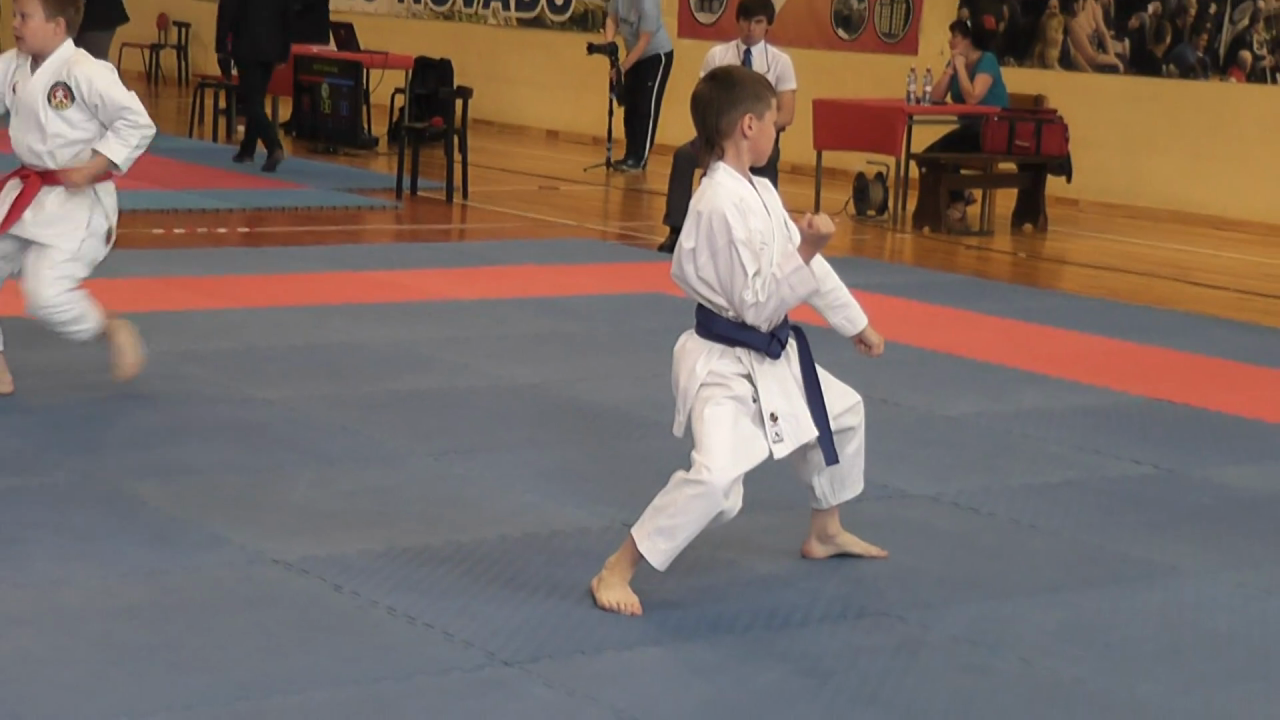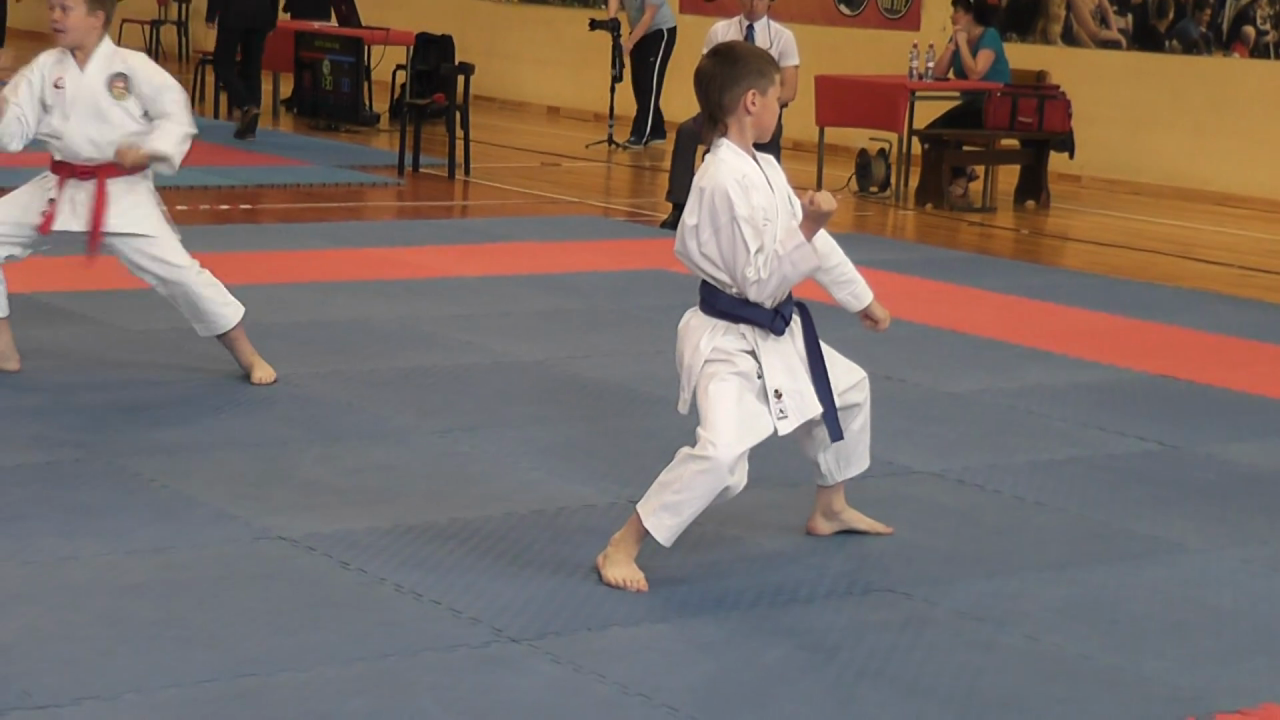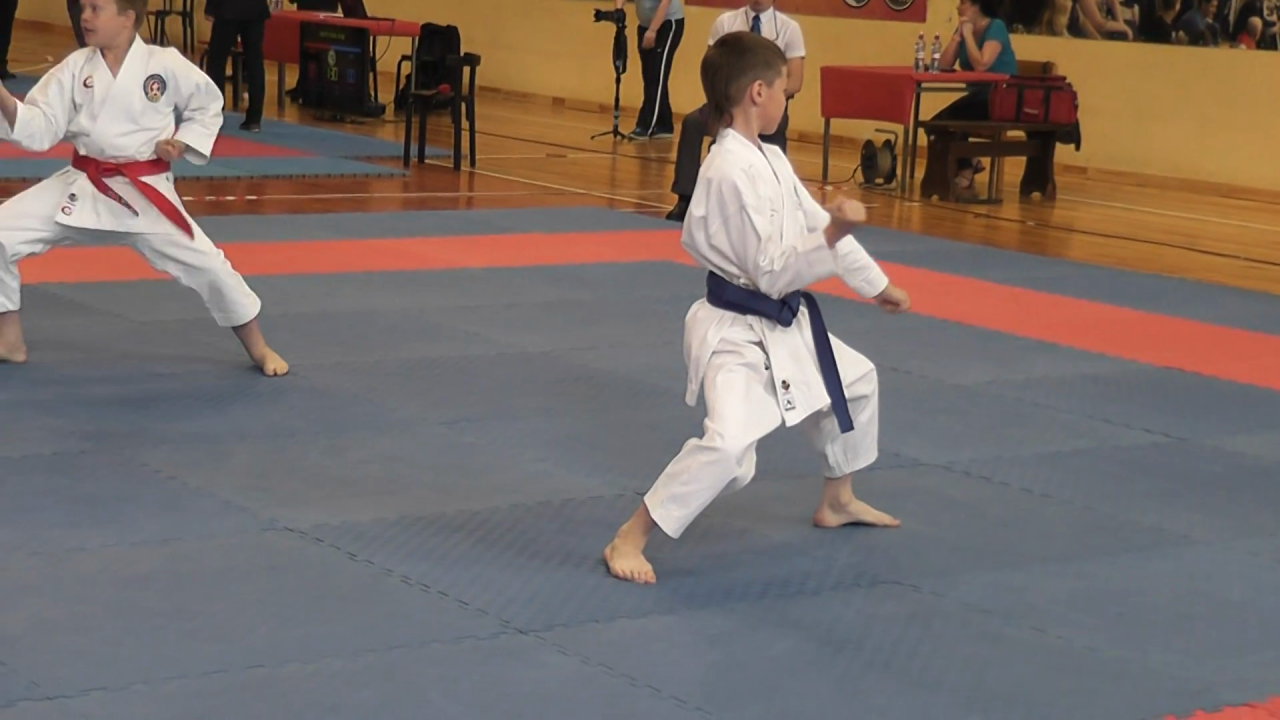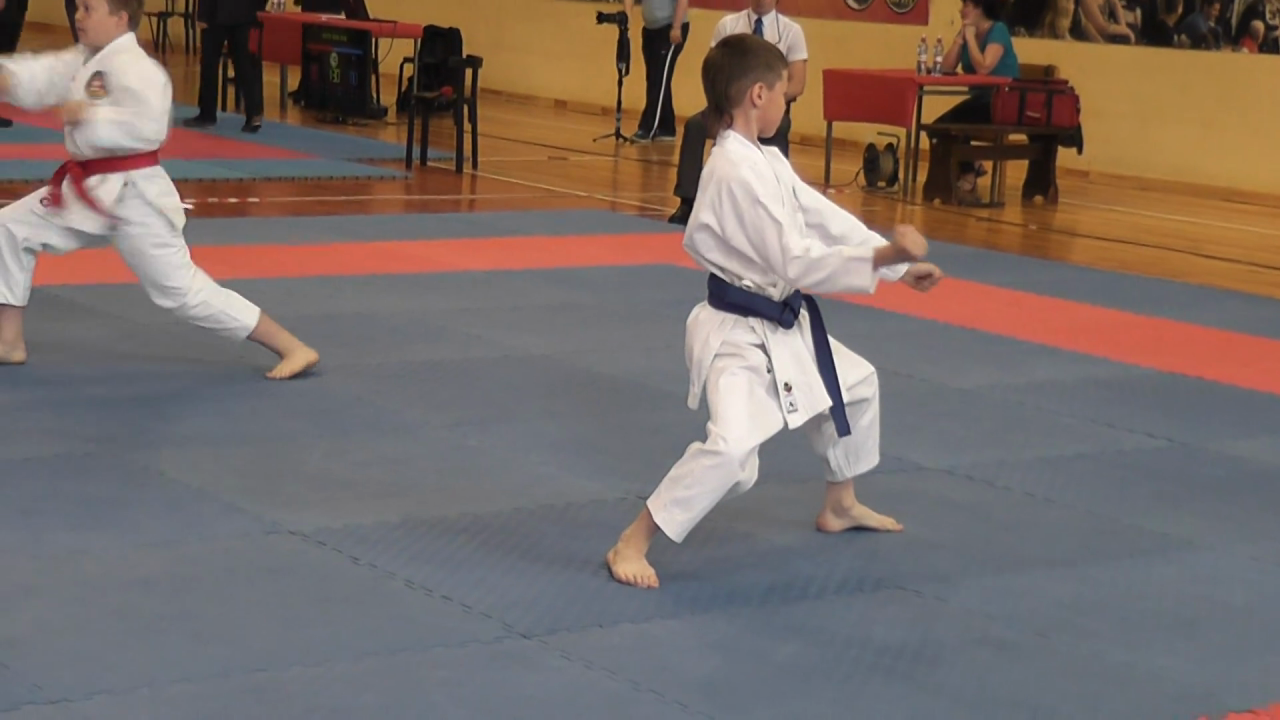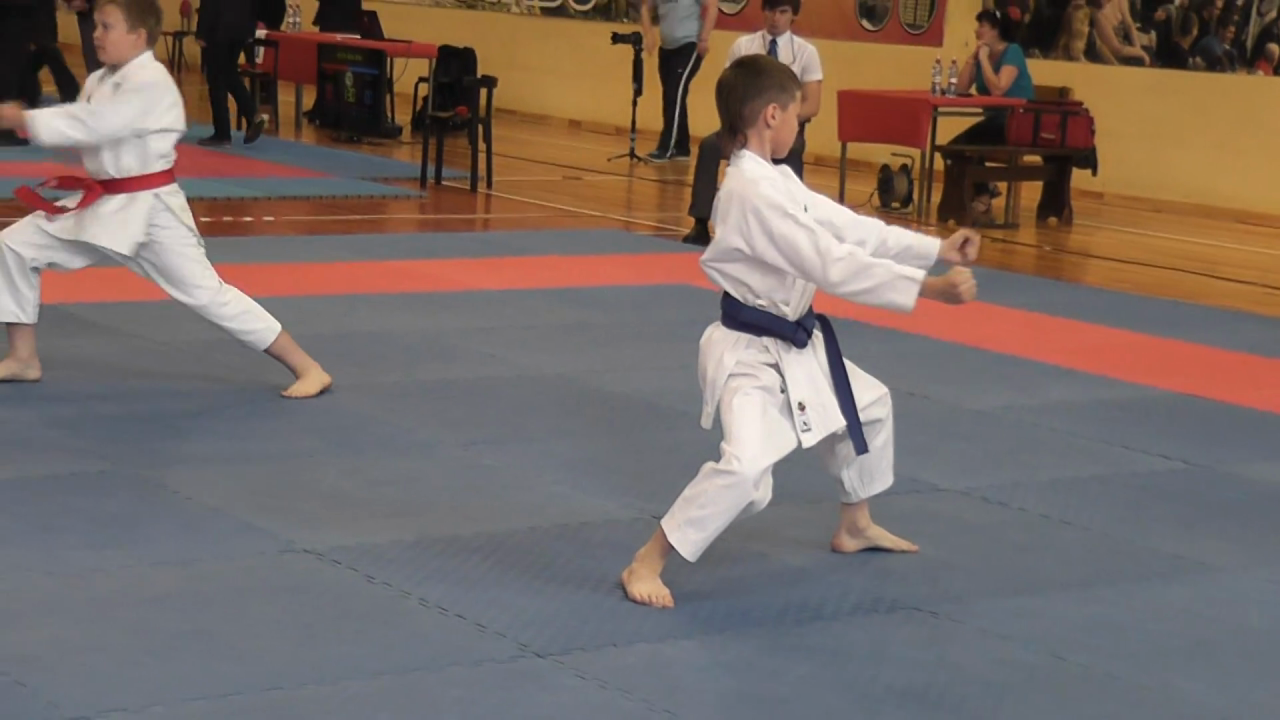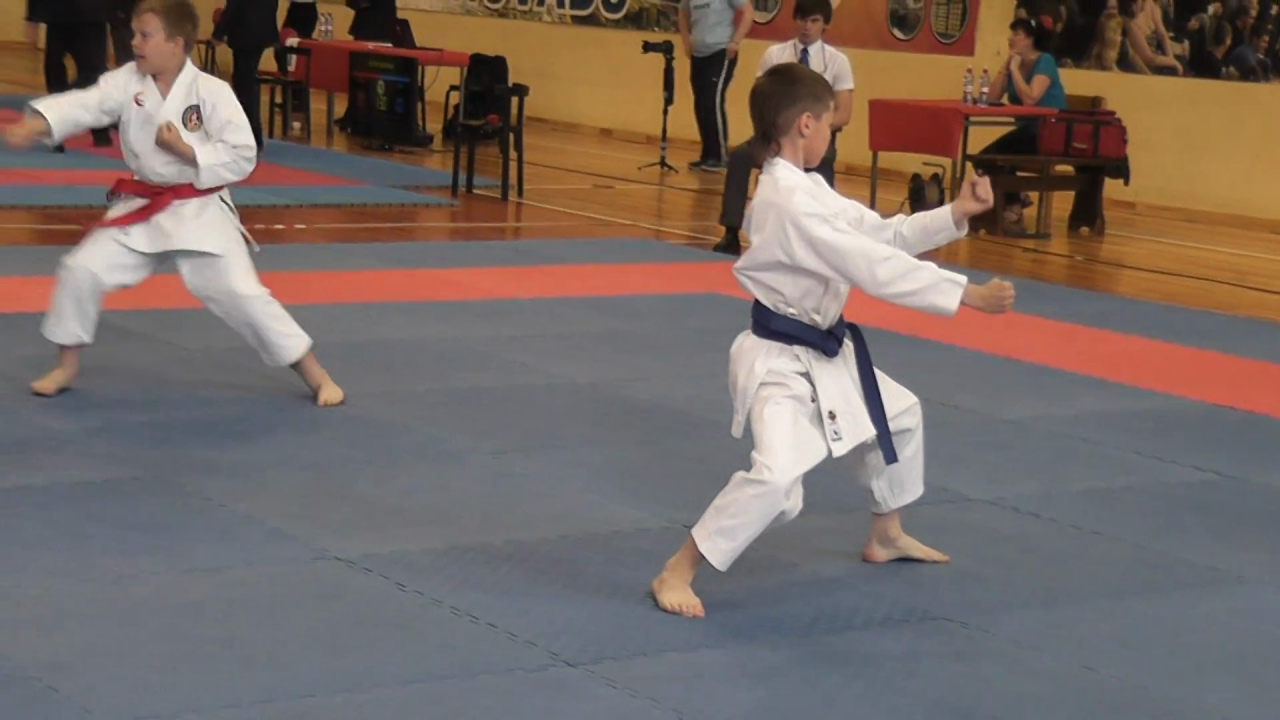
dt=0.2s
person 1, frame 1
left shoulder: (761, 192)
right shoulder: (721, 205)
left elbow: (812, 268)
right elbow: (758, 305)
left wrist: (856, 322)
right wrist: (805, 251)
left hip: (770, 354)
right hip: (725, 362)
left knee: (843, 412)
right knee: (716, 477)
left ankle: (825, 532)
right ankle: (616, 571)
person 1, frame 2
left shoulder: (765, 168)
right shoulder: (724, 181)
left elbow: (814, 241)
right elbow: (761, 281)
left wrist: (862, 298)
right wrist: (808, 227)
left hip: (775, 330)
right hip: (729, 338)
left knee: (848, 388)
right knee: (721, 454)
left ankle: (830, 508)
right ankle: (621, 547)
person 1, frame 3
left shoulder: (770, 159)
right shoulder: (731, 171)
left elbow: (815, 222)
right elbow: (771, 270)
left wrist: (876, 283)
right wrist: (835, 236)
left hip: (783, 321)
right hip: (737, 329)
left knee: (856, 379)
right knee: (728, 445)
left ankle: (837, 500)
right ankle: (628, 539)
person 1, frame 4
left shoulder: (767, 160)
right shoulder: (735, 172)
left elbow: (830, 221)
right elbow: (799, 260)
left wrist: (903, 259)
right wrist: (884, 255)
left hip: (782, 323)
right hip: (738, 330)
left knee: (856, 384)
right knee: (731, 449)
left ankle: (840, 505)
right ankle: (632, 543)
person 1, frame 5
left shoulder: (778, 179)
right shoulder: (753, 191)
left elbow: (854, 232)
right elbow: (834, 265)
left wrist: (939, 247)
right wrist: (930, 286)
left hip: (794, 342)
right hip: (750, 351)
left knee: (869, 405)
right knee: (745, 468)
left ankle: (855, 525)
right ankle: (647, 563)
person 1, frame 6
left shoulder: (807, 188)
right shoulder: (788, 202)
left elbow: (885, 237)
right elbow: (876, 267)
left wrist: (957, 212)
right wrist: (971, 293)
left hip: (824, 352)
right hip: (780, 360)
left knee: (899, 415)
right knee: (775, 476)
left ankle: (887, 536)
right ankle: (677, 572)
person 2, frame 1
left shoulder: (86, 72)
left elbow: (138, 124)
left wrist: (95, 165)
left hip: (71, 197)
left knee: (46, 294)
left ankle: (113, 331)
person 2, frame 2
left shoulder: (133, 67)
right shoulder: (45, 67)
left elbow: (178, 118)
left wrist: (146, 152)
left hip: (122, 193)
right hip: (60, 188)
left knee: (175, 271)
left ankle: (246, 354)
person 2, frame 3
left shoulder: (166, 64)
right shoulder: (76, 68)
left elbow: (209, 105)
right elbow: (37, 129)
left wrist: (182, 143)
left hip: (144, 190)
right hip: (83, 184)
left knee: (205, 264)
left ankle: (259, 347)
person 2, frame 4
left shoulder: (132, 66)
right shoulder: (85, 58)
left elbow: (144, 126)
right elbow: (38, 77)
left wrist: (85, 113)
left hip: (131, 192)
right hip: (91, 188)
left knee: (180, 287)
left ankle: (293, 348)
person 2, frame 5
left shoulder: (151, 86)
right shoulder: (105, 81)
left elbow: (89, 128)
right elbow: (81, 120)
left hip: (148, 209)
right hip: (100, 204)
left knee: (202, 289)
left ankle: (305, 366)
person 2, frame 6
left shoulder: (212, 93)
right shoulder: (122, 83)
left elbow: (241, 158)
right elbow: (76, 107)
left wrist: (186, 149)
right wrist: (33, 125)
left hip: (199, 212)
right hip: (143, 210)
left knee: (240, 292)
right knee: (82, 270)
left ankle: (317, 375)
right ankle: (66, 367)
person 3, frame 1
left shoulder: (779, 62)
right shoulder: (717, 55)
left elbow: (785, 114)
left knee: (766, 162)
right knee: (684, 155)
right ankle: (676, 230)
person 3, frame 2
left shoulder: (783, 37)
right shoulder: (720, 31)
left elbow: (788, 91)
left knee: (768, 135)
right knee: (686, 131)
right ankle: (678, 208)
person 3, frame 3
left shoulder: (789, 28)
right shoulder: (725, 22)
left elbow: (794, 82)
left knee: (774, 126)
right knee: (692, 122)
right ankle: (684, 200)
person 3, frame 4
left shoulder: (792, 32)
right shoulder: (728, 24)
left elbow: (796, 85)
left knee: (776, 131)
right knee: (694, 126)
right ankle: (686, 204)
person 3, frame 5
left shoulder: (806, 52)
right shoulder: (743, 46)
left elbow: (811, 106)
left knee: (791, 152)
right knee: (708, 146)
right ankle: (701, 224)
person 3, frame 6
left shoulder: (837, 61)
right shoulder: (774, 54)
left elbow: (843, 116)
left knee: (822, 161)
right knee: (739, 155)
right ankle: (731, 233)
person 4, frame 1
left shoulder: (987, 60)
right shoulder: (955, 62)
left elbow: (972, 97)
right elbow: (936, 98)
left wrist: (960, 67)
right wrist: (950, 68)
right hip: (969, 128)
left knee: (938, 155)
right knee: (929, 156)
left ankle: (956, 201)
right ankle: (957, 199)
person 4, frame 2
left shoulder: (989, 36)
right shoulder: (959, 38)
left elbow: (975, 73)
right elbow: (939, 73)
left wrist: (962, 43)
right wrist: (952, 43)
right hip: (972, 104)
left knee: (942, 130)
right knee: (932, 132)
left ankle: (958, 179)
right ankle: (960, 174)
person 4, frame 3
left shoulder: (996, 27)
right shoulder: (964, 29)
left elbow: (981, 64)
right elbow: (944, 65)
left wrist: (968, 34)
right wrist: (958, 35)
right hip: (978, 95)
left knee: (947, 122)
right knee: (938, 123)
left ankle: (964, 170)
right ankle: (966, 167)
person 4, frame 4
left shoulder: (998, 30)
right shoulder: (967, 30)
left elbow: (983, 68)
right elbow: (947, 68)
left wrist: (971, 37)
right wrist: (961, 36)
right hip: (980, 99)
left knee: (951, 124)
right knee: (940, 126)
left ankle: (967, 174)
right ankle: (969, 170)
person 4, frame 5
left shoulder: (1013, 52)
right shoulder: (982, 52)
left elbow: (998, 89)
right elbow: (961, 88)
left wrist: (984, 59)
right wrist: (973, 58)
right hip: (994, 120)
left knee: (965, 146)
right knee: (955, 148)
left ankle: (981, 196)
right ankle: (983, 191)
person 4, frame 6
left shoulder: (1045, 62)
right shoulder: (1014, 62)
left elbow: (1029, 98)
right elbow: (992, 97)
left wrist: (1014, 69)
right wrist: (1004, 67)
right hip: (1026, 129)
left knee: (996, 156)
right knee: (985, 157)
left ankle: (1013, 207)
right ankle: (1014, 200)
